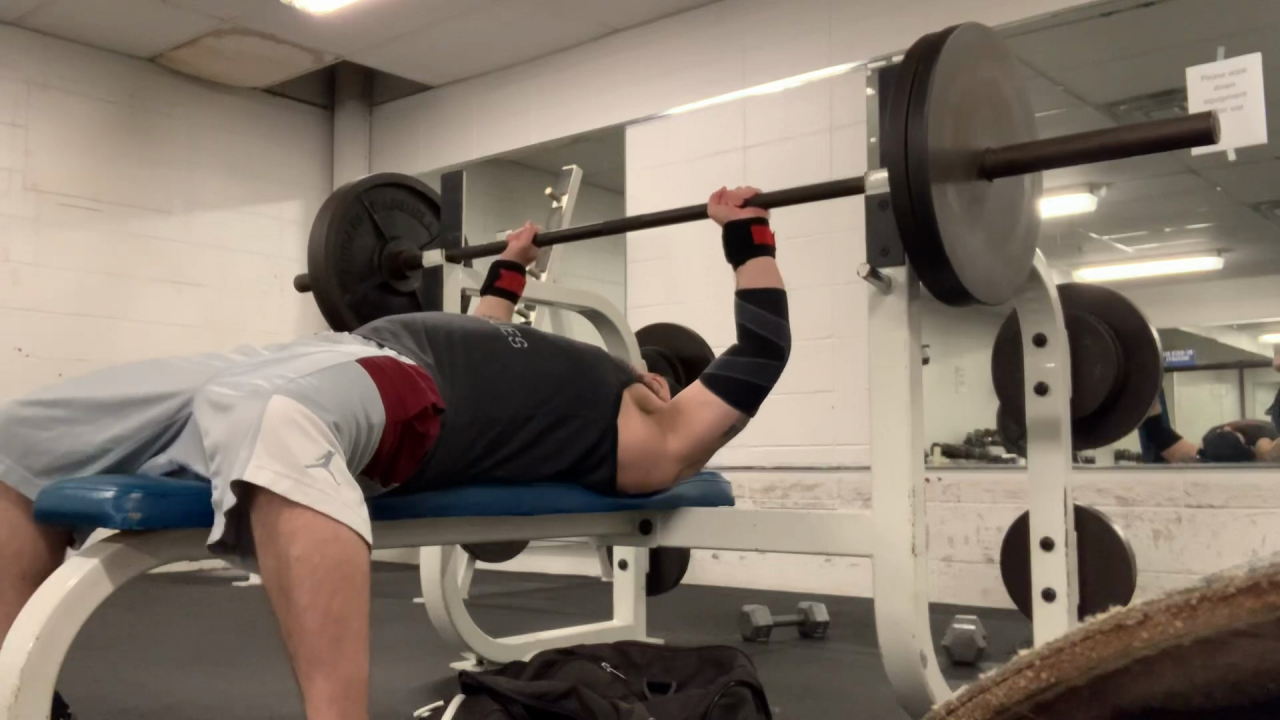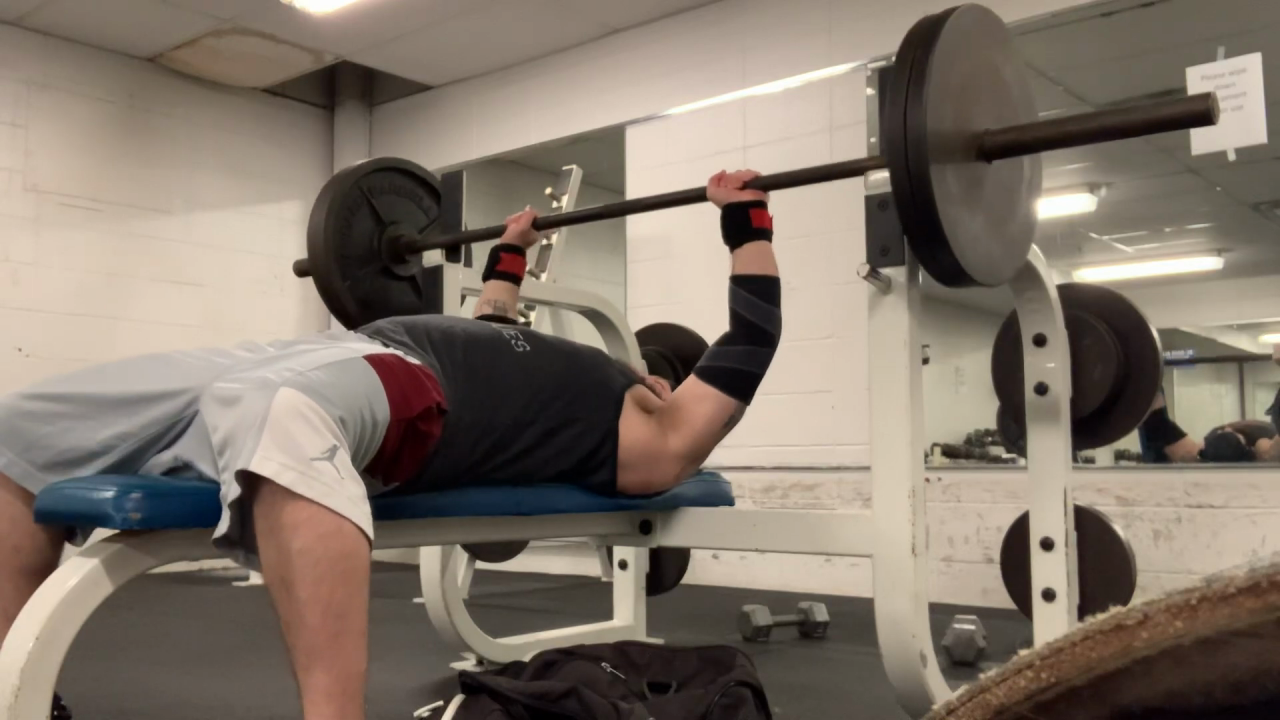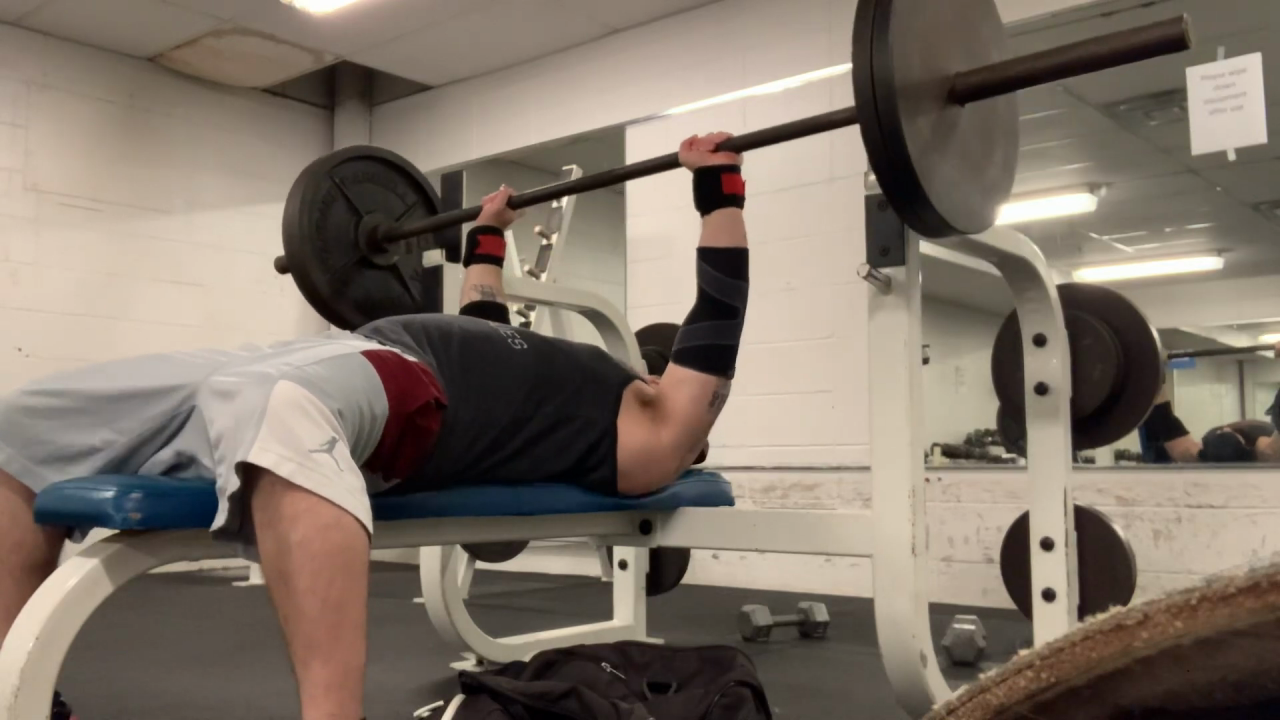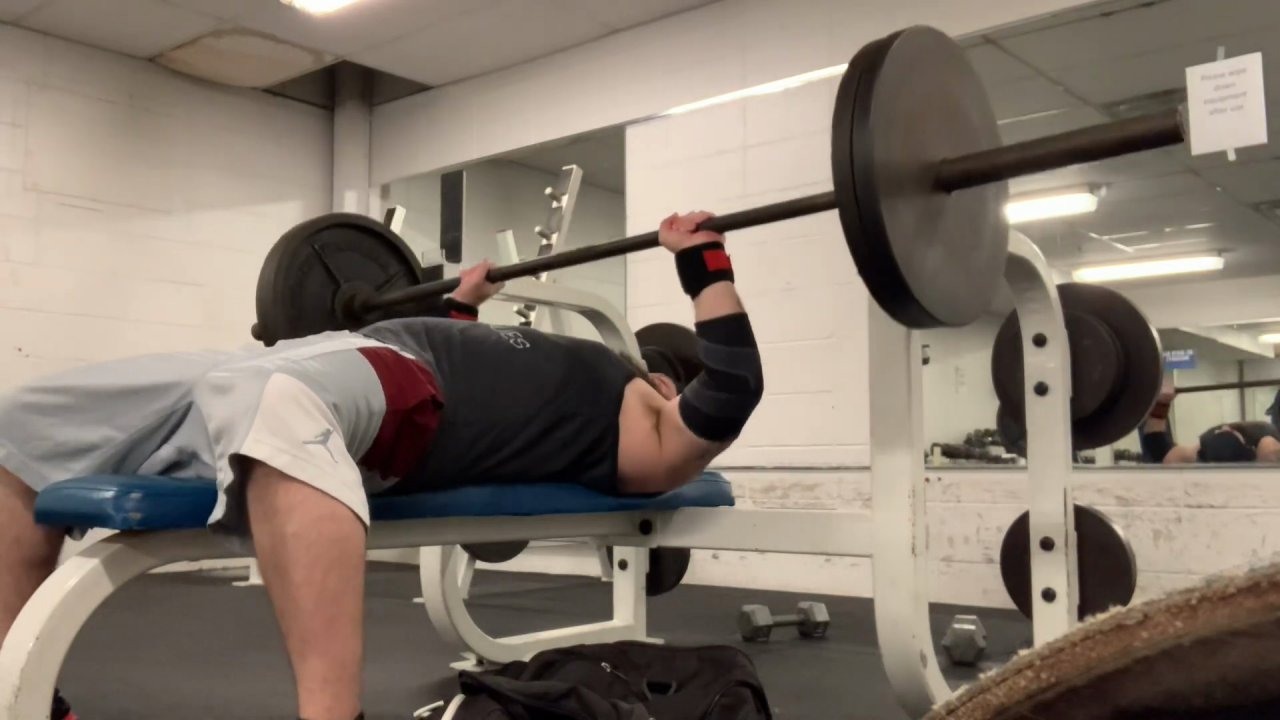
dt=1s
person 1, frame 1
left shoulder: (654, 443)
right shoulder: (584, 391)
left elbow: (760, 354)
right elbow: (482, 348)
left wrist: (748, 237)
right wrist: (508, 267)
left knee: (270, 428)
person 1, frame 2
left shoulder: (654, 443)
right shoulder: (584, 390)
left elbow: (752, 343)
right elbow: (490, 341)
left wrist: (746, 219)
right wrist: (508, 254)
left knee: (277, 422)
person 1, frame 3
left shoulder: (649, 440)
right shoulder: (558, 388)
left elbow: (718, 320)
right elbow: (481, 330)
left wrist: (718, 188)
right wrist: (486, 236)
left knee: (275, 418)
person 1, frame 4
left shoulder: (650, 445)
right shoulder: (603, 396)
left elbow: (733, 390)
left wrist: (702, 263)
right wrist: (462, 306)
left knee: (271, 412)
